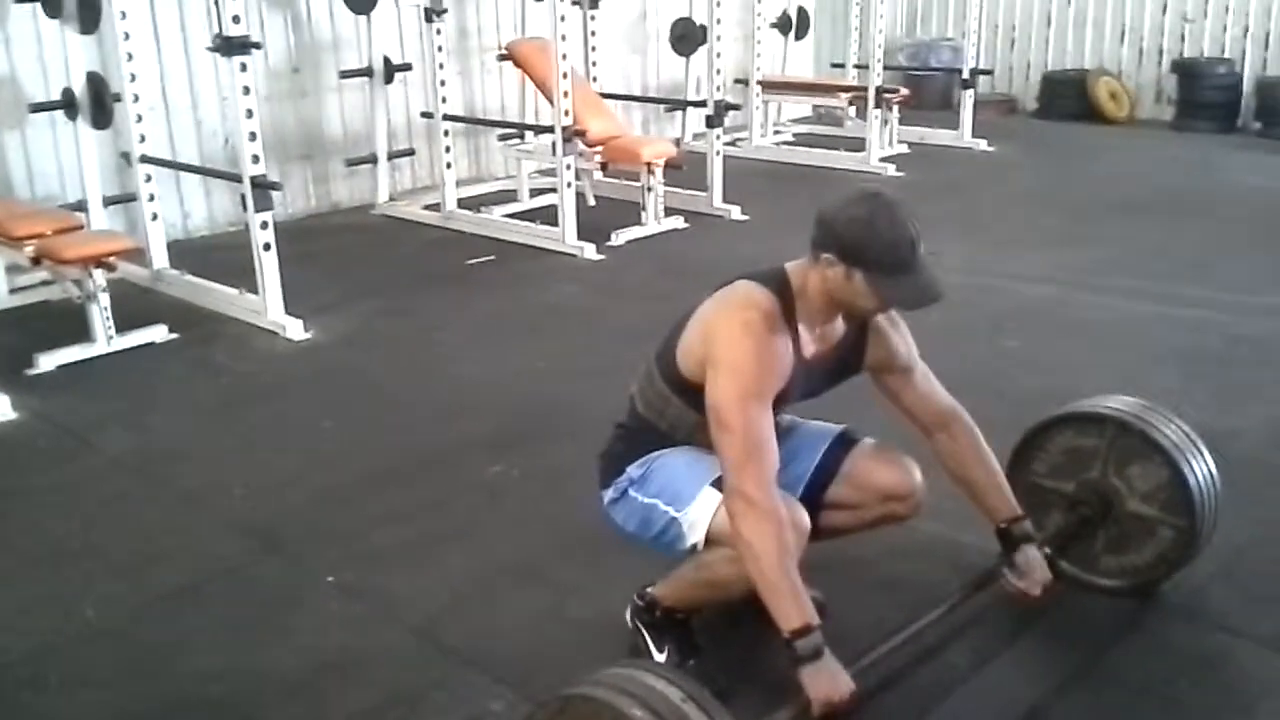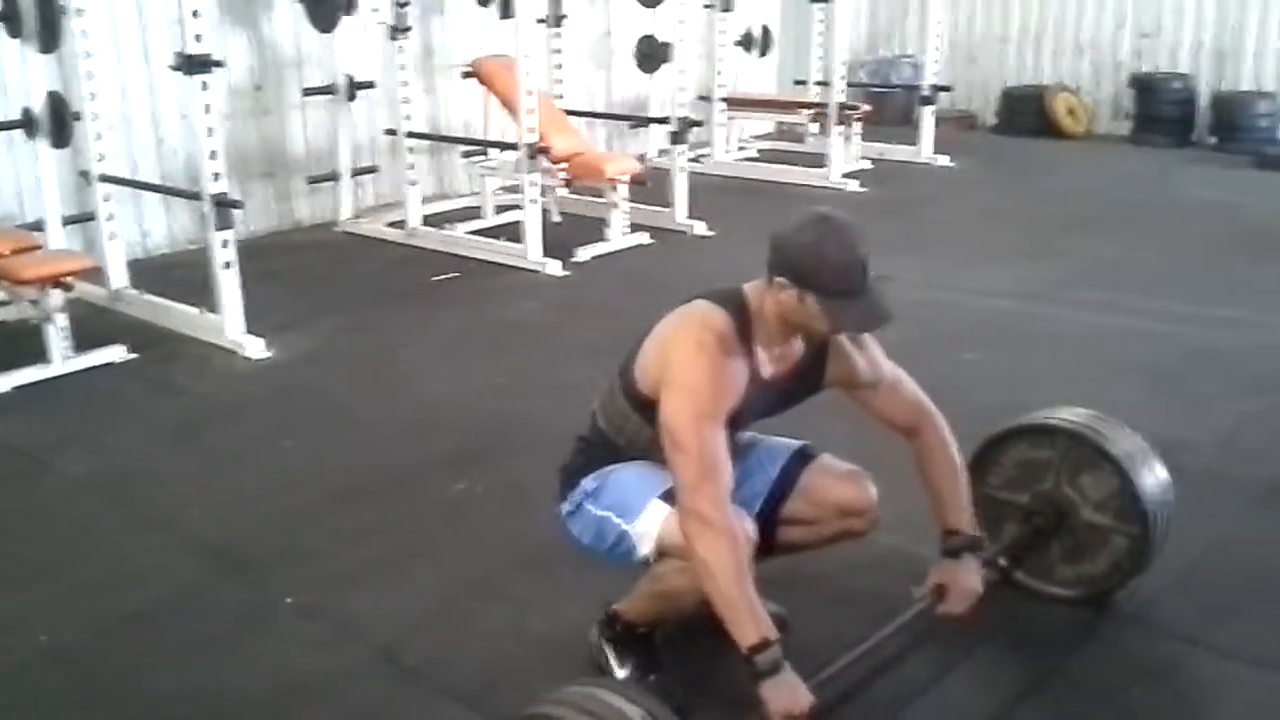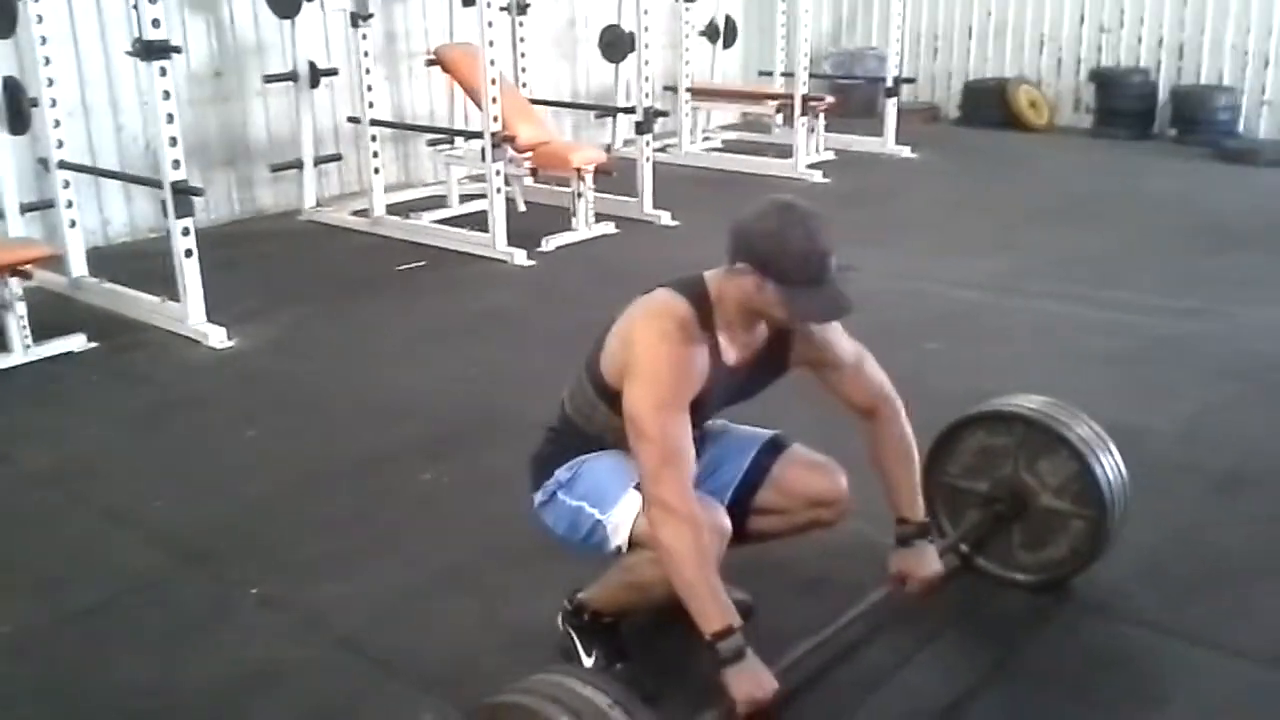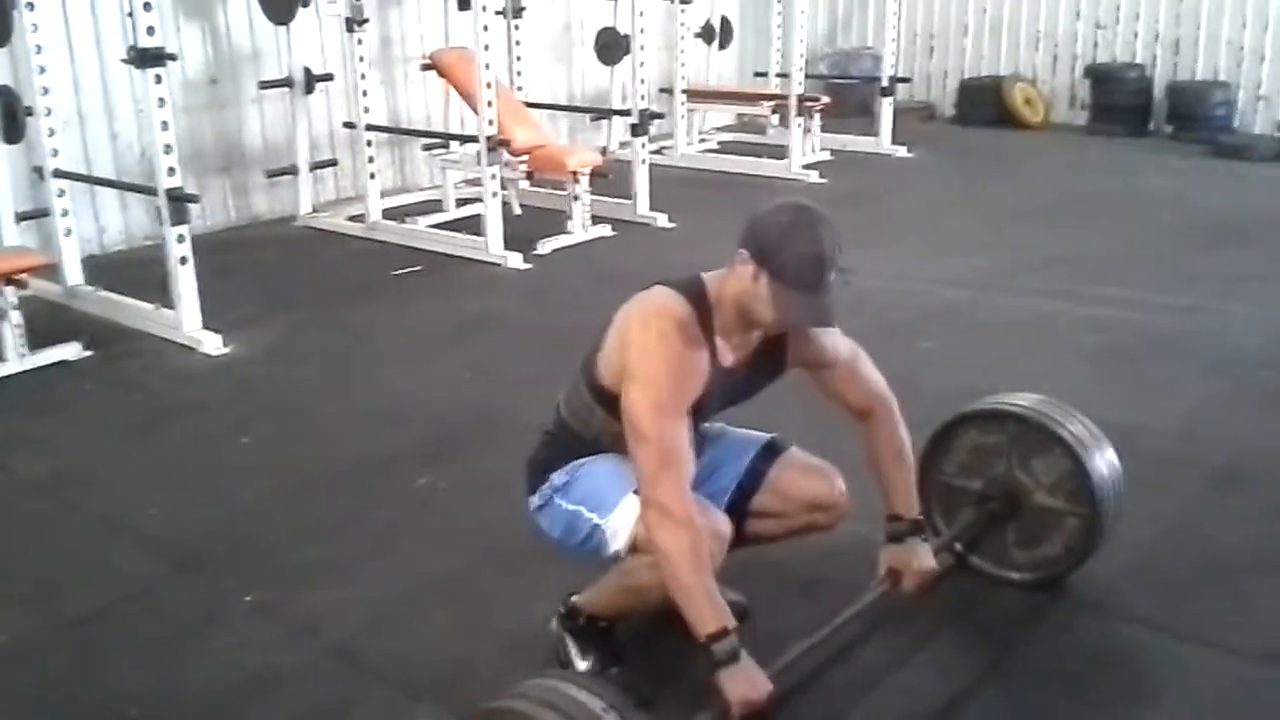
dt=0.3s
person 1, frame 1
left shoulder: (871, 324)
right shoulder: (750, 328)
left elbow: (945, 422)
right elbow: (751, 497)
left wrist: (1017, 535)
right wrist: (810, 650)
left hip: (750, 442)
right hip: (648, 467)
left knee: (898, 487)
right knee: (782, 527)
left ankle: (770, 573)
right ankle: (658, 607)
person 1, frame 2
left shoulder: (837, 344)
right shoulder: (706, 349)
left elbow: (922, 423)
right elbow: (705, 516)
left wrist: (961, 546)
right wrist: (768, 665)
left hip: (711, 455)
right hip: (607, 480)
left knee: (855, 504)
right knee: (730, 537)
left ankle: (727, 585)
right ankle: (622, 625)
person 1, frame 3
left shoulder: (800, 324)
right shoulder: (668, 334)
left elbow: (881, 406)
right elbow: (669, 503)
left wrist: (913, 533)
right wrist: (732, 652)
left hip: (681, 445)
right hip: (580, 469)
left knee: (826, 492)
right knee: (702, 531)
left ankle: (695, 579)
right ankle: (588, 611)
person 1, frame 4
left shoulder: (799, 326)
right shoulder: (666, 333)
left elbow: (875, 407)
right elbow: (666, 507)
left wrist: (906, 530)
right wrist: (727, 654)
left hip: (677, 447)
right hip: (575, 472)
left knee: (824, 497)
right knee: (702, 536)
left ankle: (685, 580)
right ankle: (583, 616)
